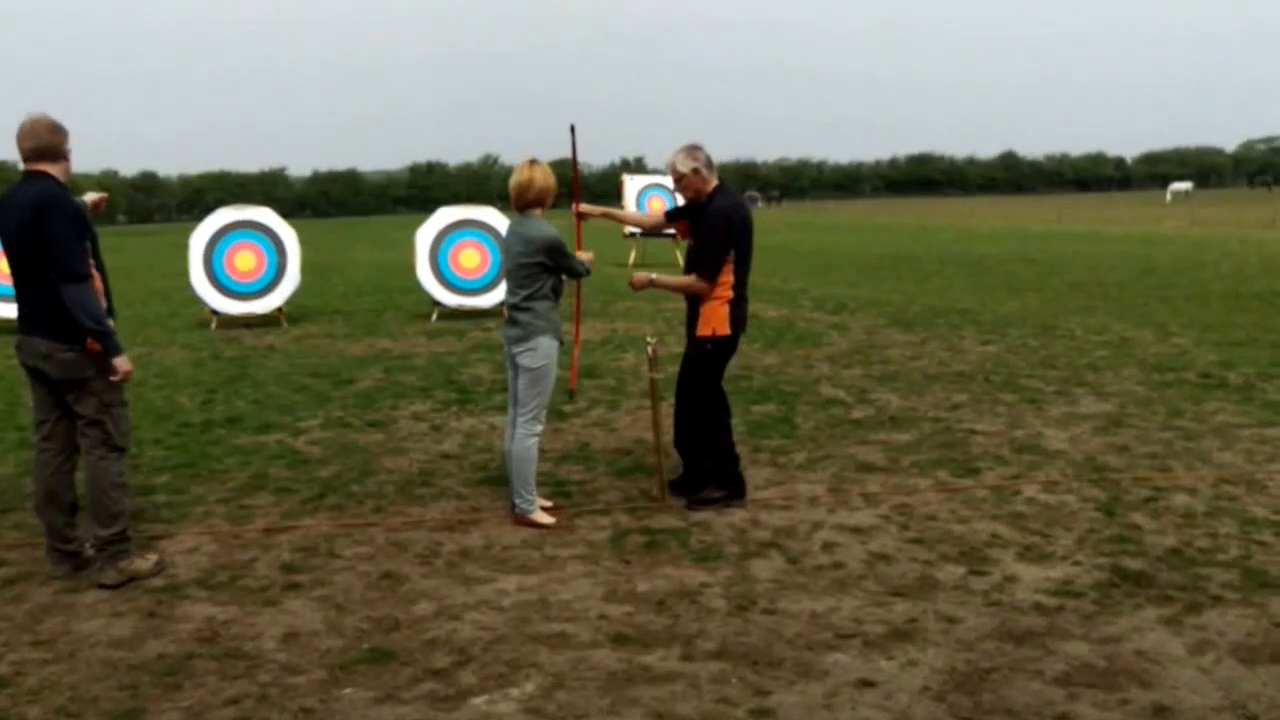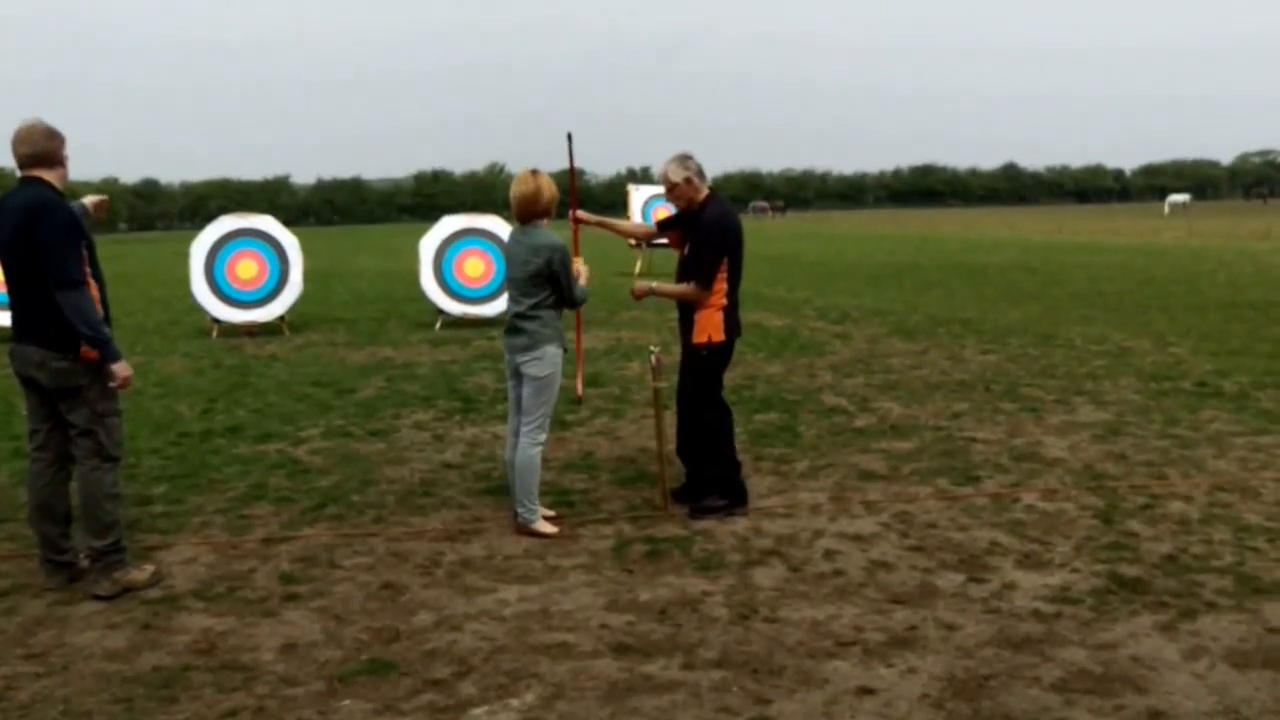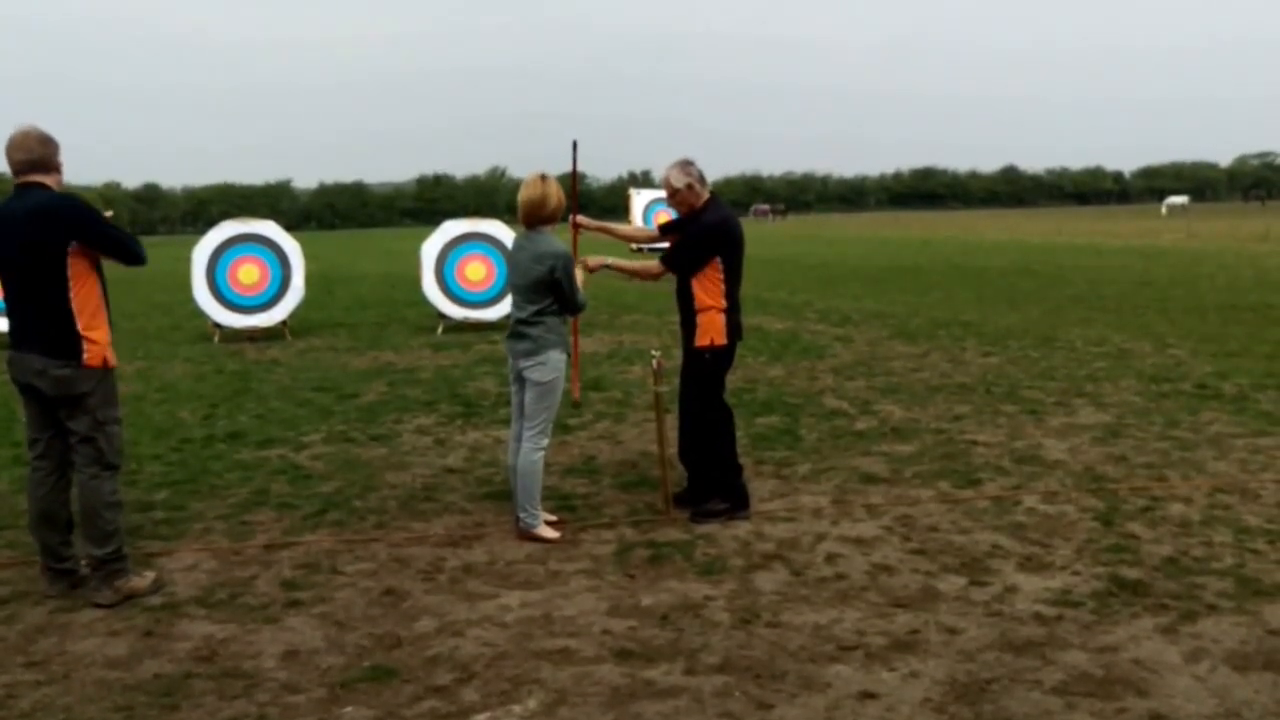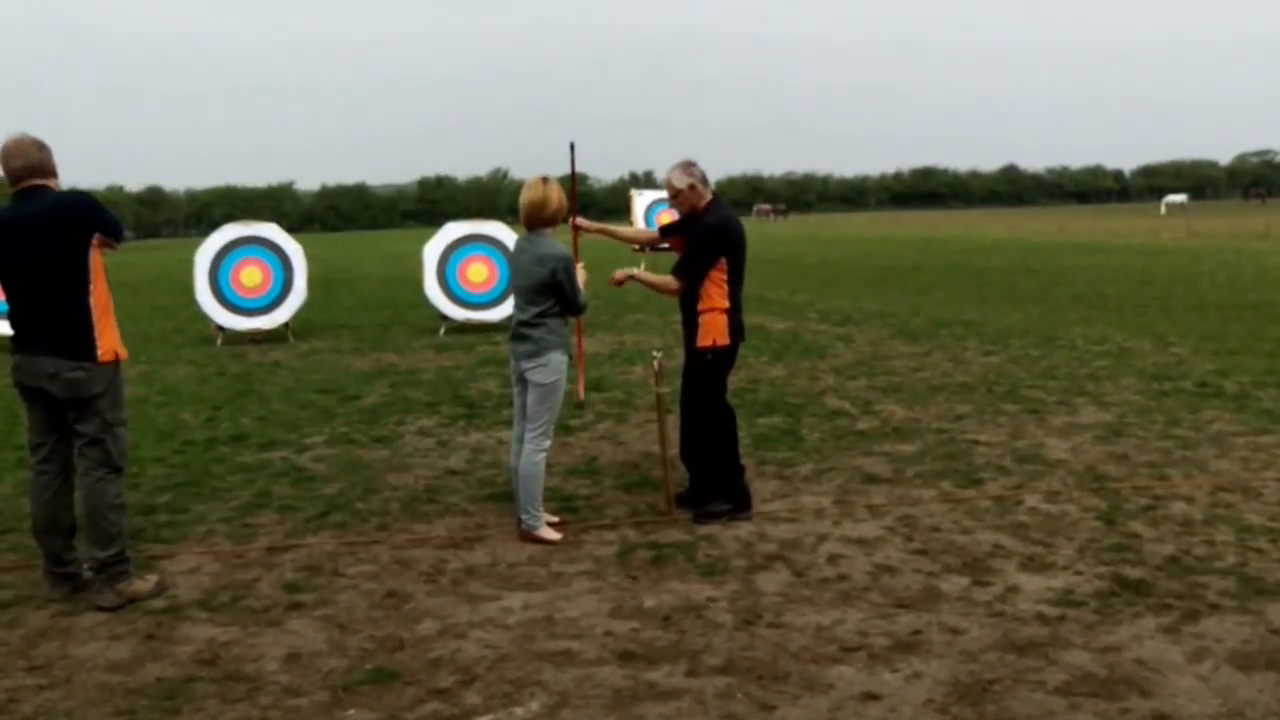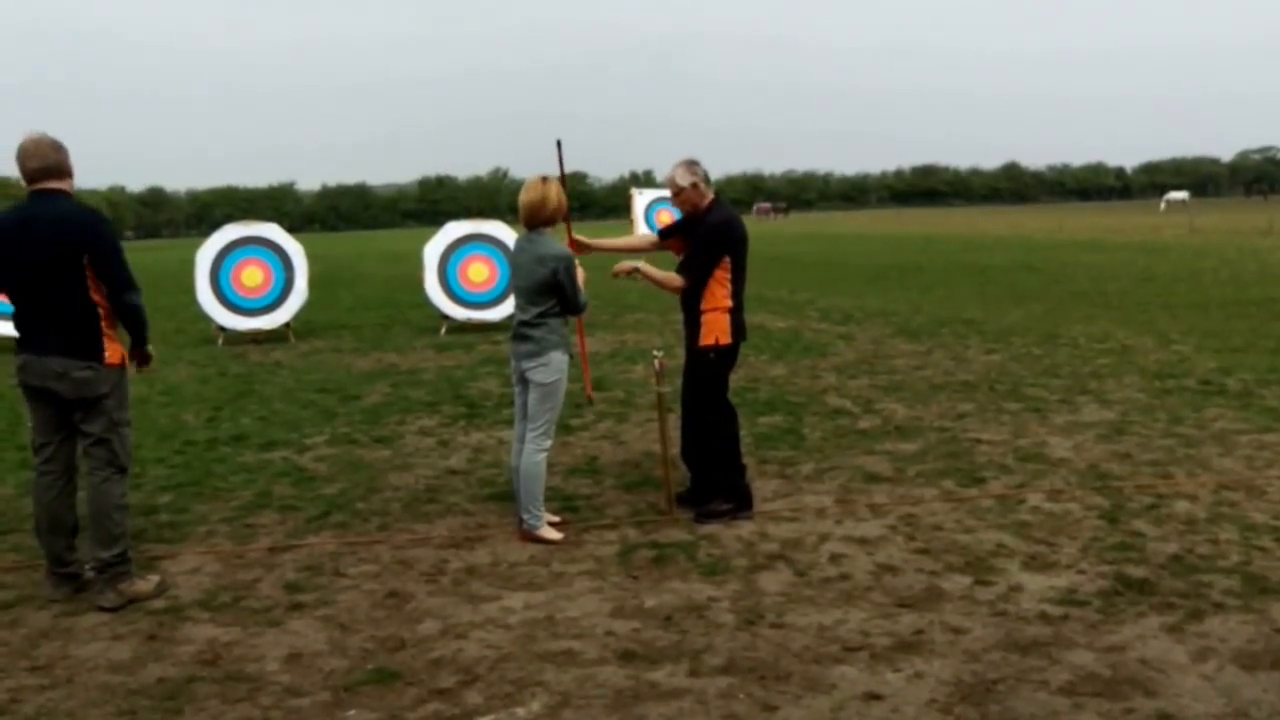
dt=1s
person 1, frame 1
right shoulder: (56, 202)
right elbow: (75, 283)
left wrist: (80, 210)
right wrist: (112, 347)
right hip: (76, 345)
left knee: (53, 444)
right knee: (104, 444)
left ankle: (63, 550)
right ankle: (114, 556)
person 1, frame 2
right shoulder: (51, 207)
right elbow: (70, 291)
left wrist: (80, 212)
right wrist: (109, 353)
right hip: (71, 355)
left knee: (47, 455)
right knee: (97, 456)
left ankle: (58, 562)
right ankle: (108, 568)
person 1, frame 3
right shoulder: (65, 209)
right elbow: (134, 253)
left wrist: (85, 231)
right wrist: (101, 232)
right hip: (76, 360)
left knee: (46, 462)
right knee: (97, 464)
left ankle: (58, 569)
right ankle: (109, 575)
person 1, frame 4
right shoulder: (76, 207)
right elbow: (114, 234)
right hip: (83, 361)
left knee: (48, 465)
right knee: (100, 465)
left ankle: (60, 572)
right ankle: (112, 578)
person 1, frame 5
right shoulder: (85, 220)
right elbow: (125, 295)
right wrist: (139, 342)
right hip: (90, 362)
left knee: (51, 465)
right knee: (106, 466)
left ankle: (62, 573)
right ankle: (114, 578)
person 2, frame 1
left shoulder: (514, 230)
right shoulder: (545, 235)
right elbow: (576, 269)
left wrist: (572, 262)
right wrist: (587, 261)
left hip: (515, 332)
right hip: (537, 337)
left knee: (516, 420)
right knee: (530, 424)
left ankle: (522, 494)
right ankle: (525, 506)
person 2, frame 2
left shoulder: (515, 239)
right shoulder: (553, 245)
right elbow: (572, 299)
left wrist: (566, 272)
right wrist: (582, 279)
left hip: (515, 342)
right hip: (541, 346)
left knee: (517, 429)
right knee: (533, 433)
left ankle: (523, 504)
right ankle: (528, 516)
person 2, frame 3
left shoulder: (518, 245)
right shoulder: (557, 253)
right elbow: (574, 305)
right wrist: (579, 281)
left hip: (518, 348)
right hip: (545, 352)
left knee: (519, 434)
right knee: (535, 439)
left ankle: (525, 509)
right ankle: (529, 521)
person 2, frame 4
left shoulder: (521, 246)
right shoulder: (558, 255)
right elbow: (576, 307)
right wrist: (580, 281)
left hip: (521, 349)
right hip: (546, 354)
left knee: (522, 436)
right knee: (537, 440)
left ankle: (527, 511)
right ankle: (531, 523)
person 2, frame 5
left shoulder: (520, 246)
right shoulder: (559, 255)
right elbow: (576, 306)
right wrist: (579, 280)
left hip: (521, 349)
right hip: (547, 354)
left knee: (522, 435)
right knee: (538, 440)
left ankle: (528, 510)
right ankle: (533, 522)
person 3, frame 1
left shoulder: (722, 211)
right shoulder: (705, 205)
left elbow: (702, 283)
right elbow: (656, 221)
left wrist: (652, 279)
right wrist: (602, 212)
left hip: (718, 319)
right hip: (706, 319)
left knee: (705, 396)
right knee: (691, 393)
left ankle: (727, 483)
right ankle: (697, 471)
person 3, frame 2
left shoulder: (715, 220)
right shoulder: (696, 214)
left elbow: (698, 290)
right elbow: (648, 231)
left wrist: (651, 288)
right wrist: (596, 221)
left hip: (712, 328)
right hip: (698, 326)
left knee: (707, 405)
right knee: (691, 403)
left ankle: (729, 492)
right ankle: (700, 482)
person 3, frame 3
left shoulder: (713, 223)
right shoulder: (699, 218)
left elbow: (656, 269)
right elbow: (649, 234)
left wrist: (607, 262)
right wrist: (595, 225)
left hip: (713, 330)
right hip: (700, 329)
left knee: (709, 407)
right knee: (693, 406)
left ankle: (731, 495)
right ankle: (702, 486)
person 3, frame 4
left shoulder: (715, 225)
right shoulder: (700, 219)
left elbow: (675, 284)
right elbow: (650, 236)
left wrist: (632, 274)
right wrist: (597, 228)
left hip: (715, 331)
right hip: (702, 329)
left knee: (711, 408)
right knee: (695, 407)
left ankle: (733, 496)
right ankle: (704, 486)
person 3, frame 5
left shoulder: (718, 224)
right shoulder: (698, 220)
left elbow: (679, 282)
right elbow: (650, 241)
left wrist: (637, 268)
right wrist: (593, 244)
left hip: (717, 330)
right hip: (702, 329)
left knee: (713, 407)
right knee: (696, 407)
left ankle: (735, 495)
right ankle: (706, 486)
